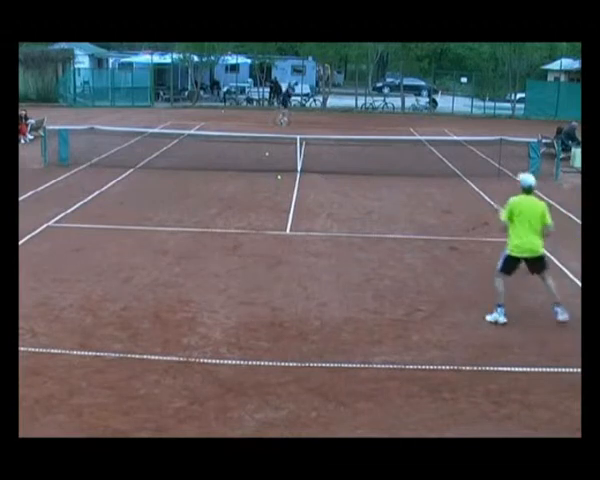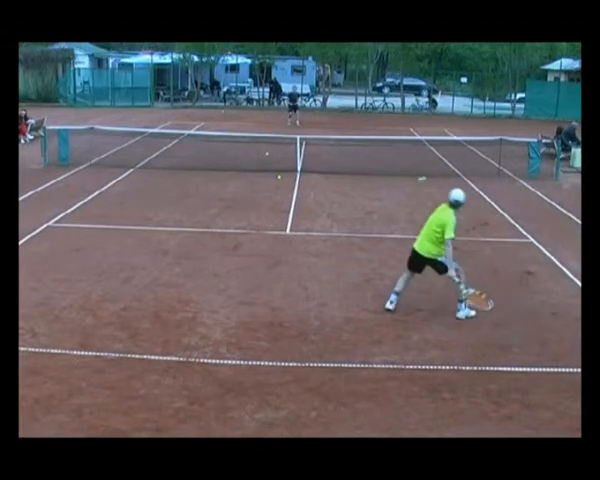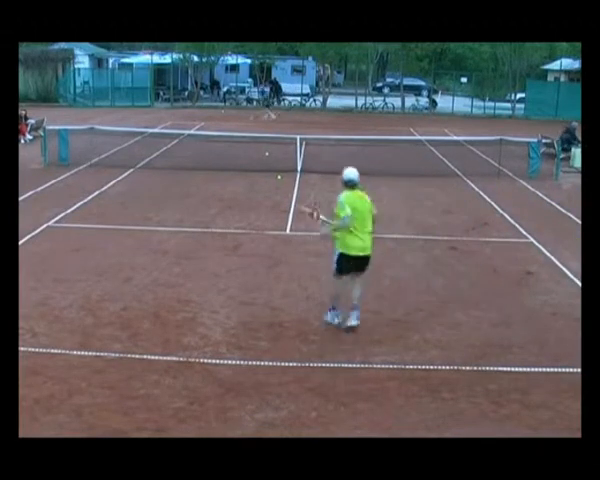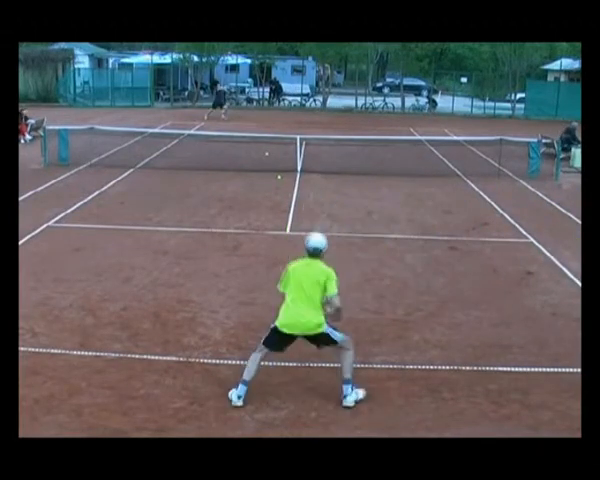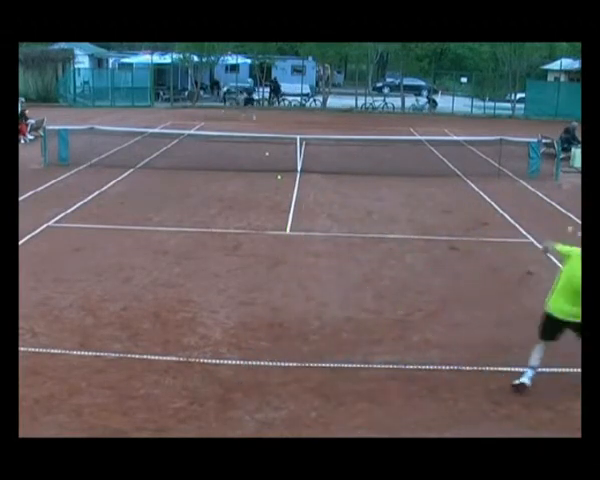
dt=1s
person 1, frame 1
left shoulder: (513, 201)
right shoulder: (542, 205)
left elbow: (504, 225)
right elbow: (548, 230)
left hip: (515, 248)
right hip: (535, 248)
left knee: (499, 276)
right knee: (546, 277)
left ankle: (499, 313)
right ankle: (559, 311)
person 1, frame 2
left shoulder: (443, 207)
right shoulder: (450, 219)
right elbow: (448, 245)
right wrist: (451, 269)
left hip: (418, 248)
right hip: (433, 253)
left knee: (408, 274)
right knee: (459, 273)
left ankle: (392, 301)
right ankle: (462, 308)
person 1, frame 3
left shoulder: (343, 197)
right shoulder: (365, 197)
left elbow: (347, 220)
right elbow: (372, 218)
left wrist: (331, 228)
left hip: (347, 247)
right hip: (365, 247)
left knee: (338, 279)
right knee: (356, 279)
left ankle: (333, 314)
right ankle: (353, 315)
person 1, frame 4
left shoulder: (292, 267)
right shoulder: (327, 272)
right elbow: (336, 304)
right wrist: (334, 314)
left hip: (286, 323)
right hip: (313, 324)
left knee: (260, 352)
right knee: (347, 346)
left ankle: (240, 392)
right ankle: (348, 392)
person 1, frame 5
left shoulder: (574, 253)
left elbow: (553, 247)
left wrist: (548, 246)
left hip: (553, 310)
right hip: (576, 315)
left knee: (543, 343)
left ankle: (526, 376)
